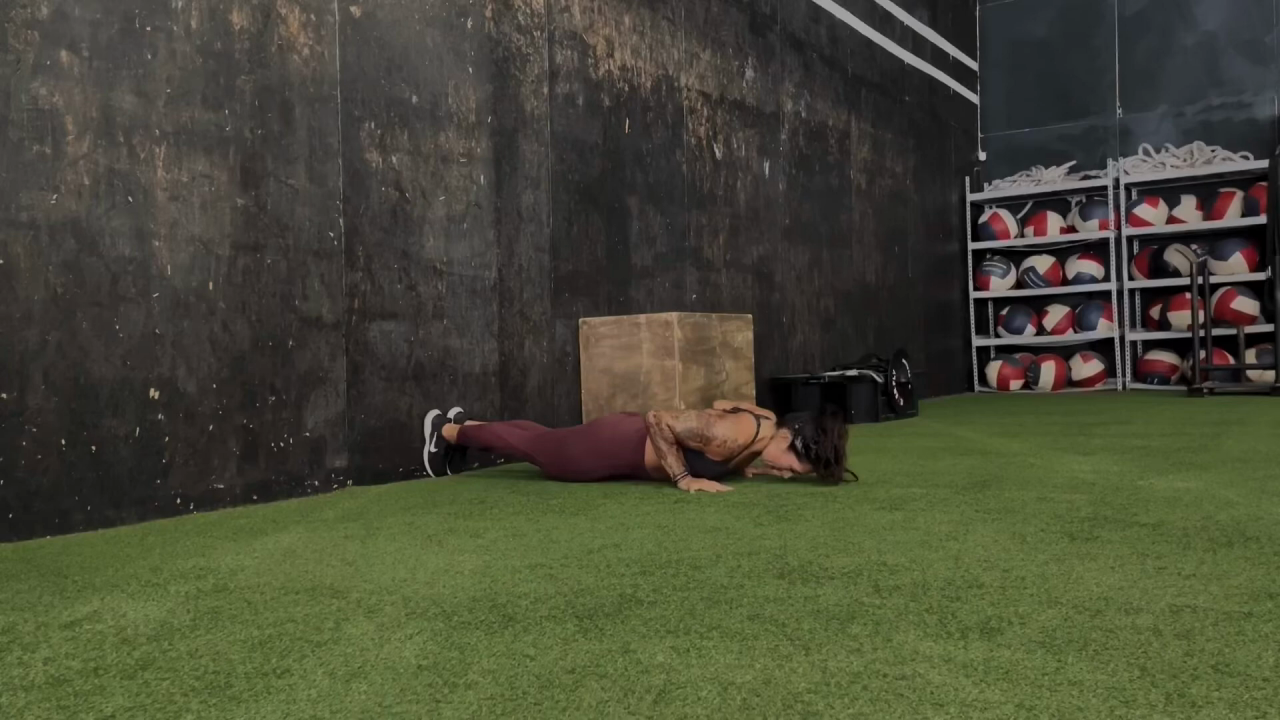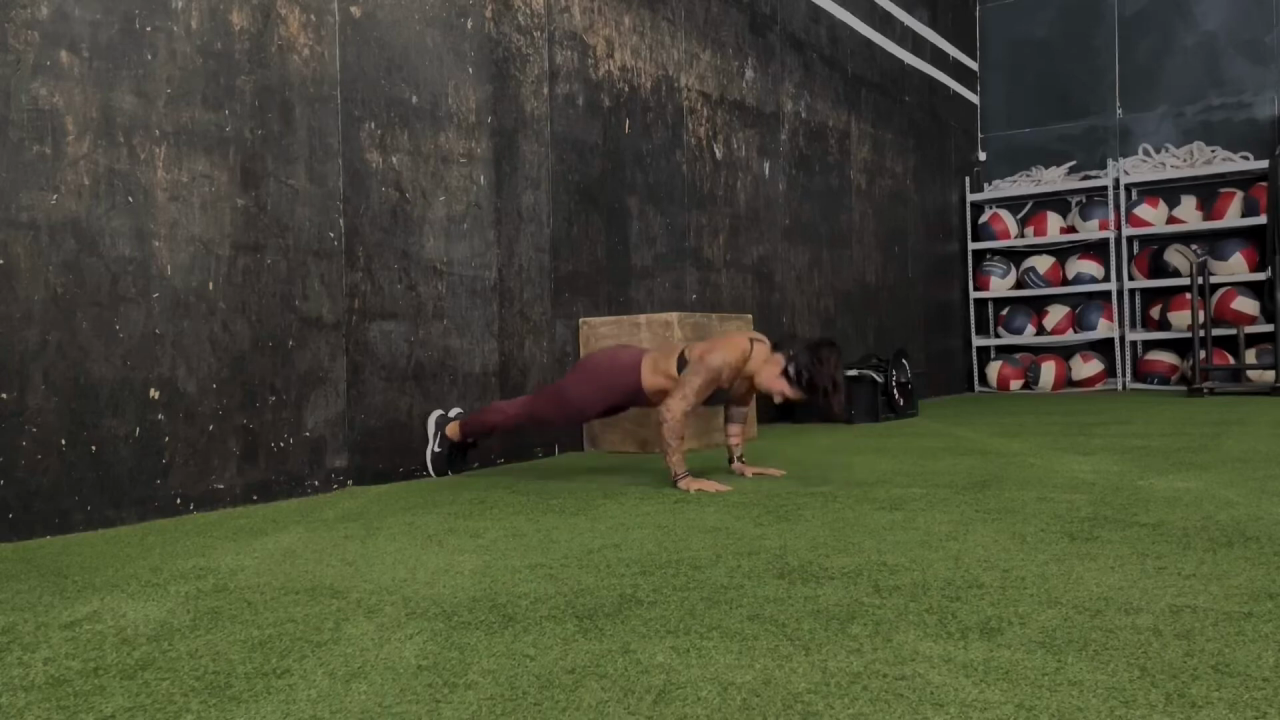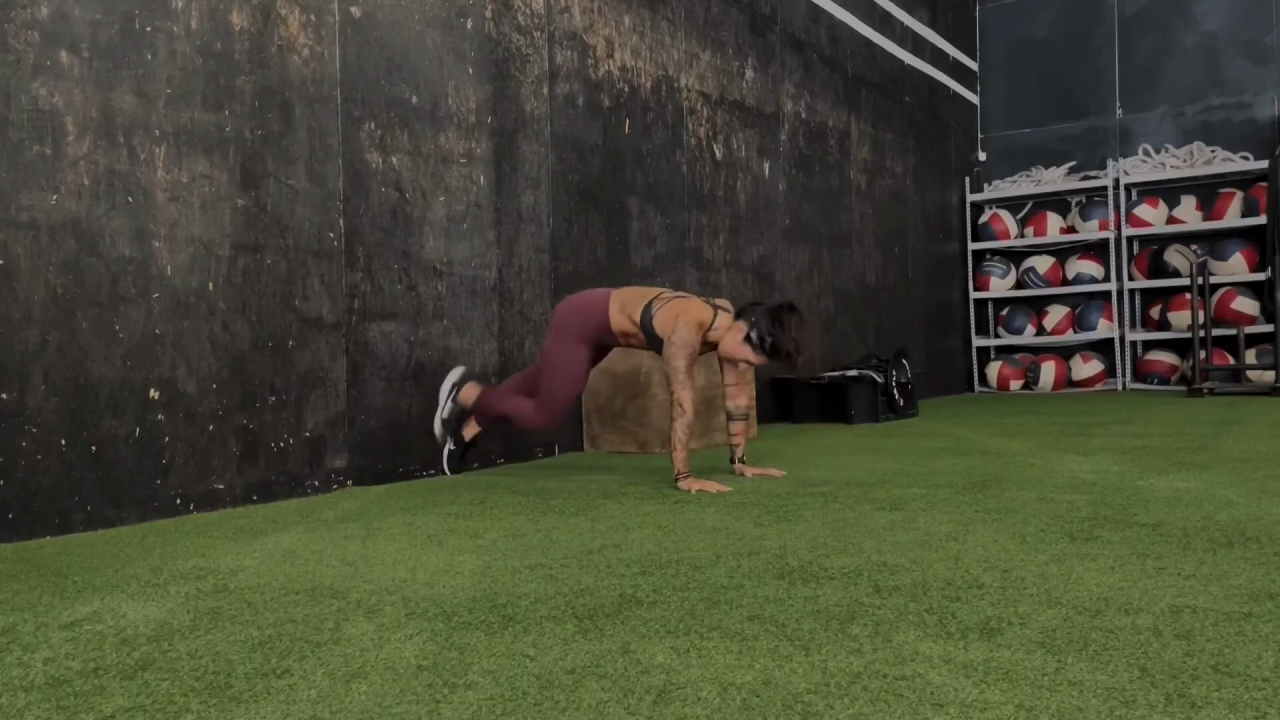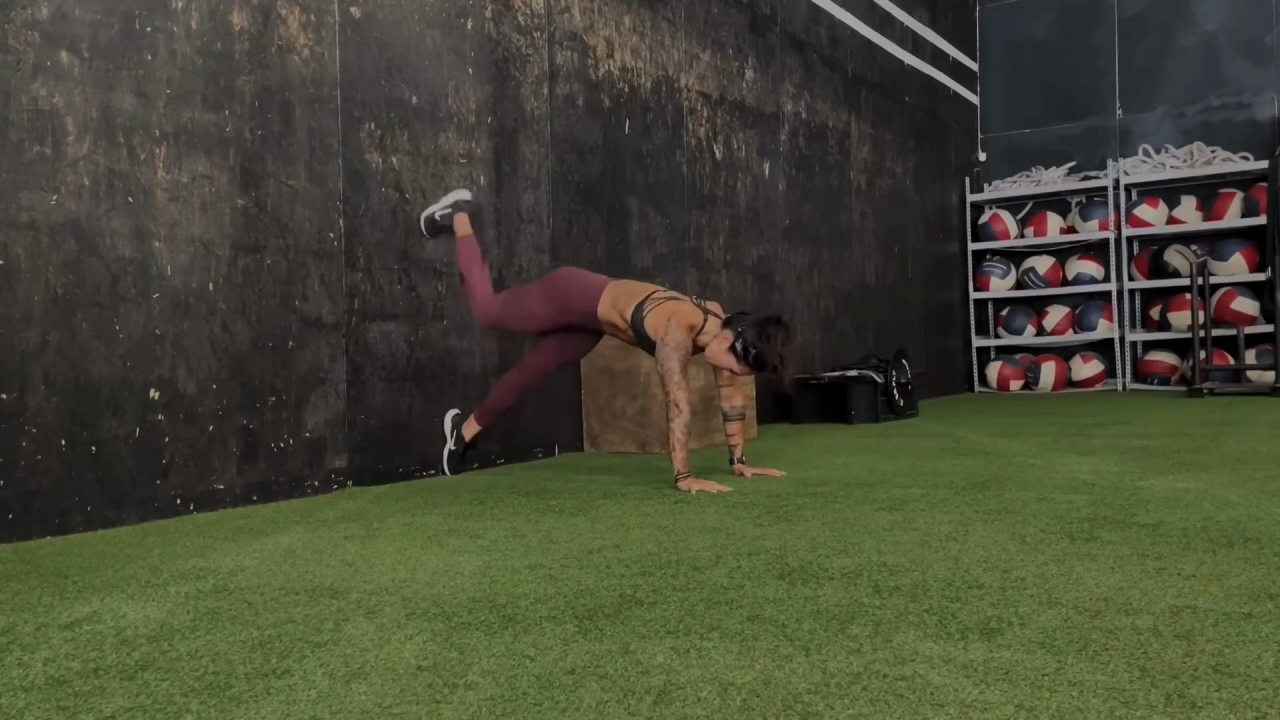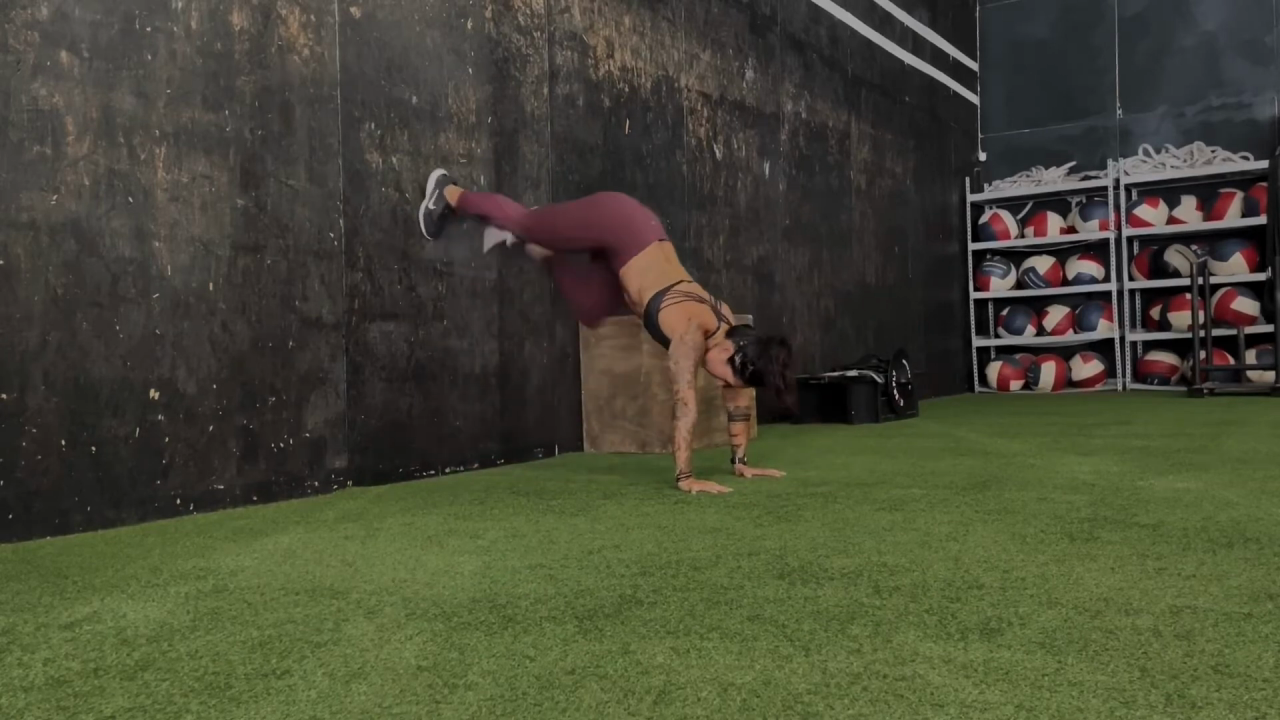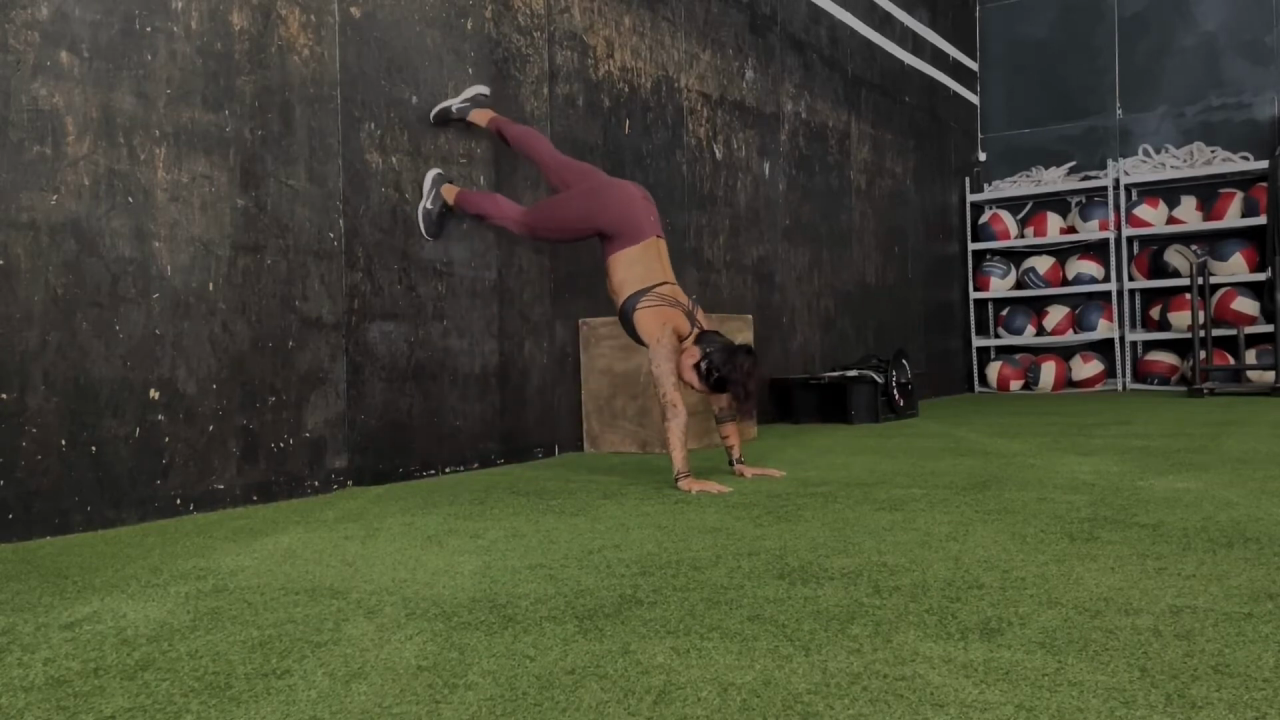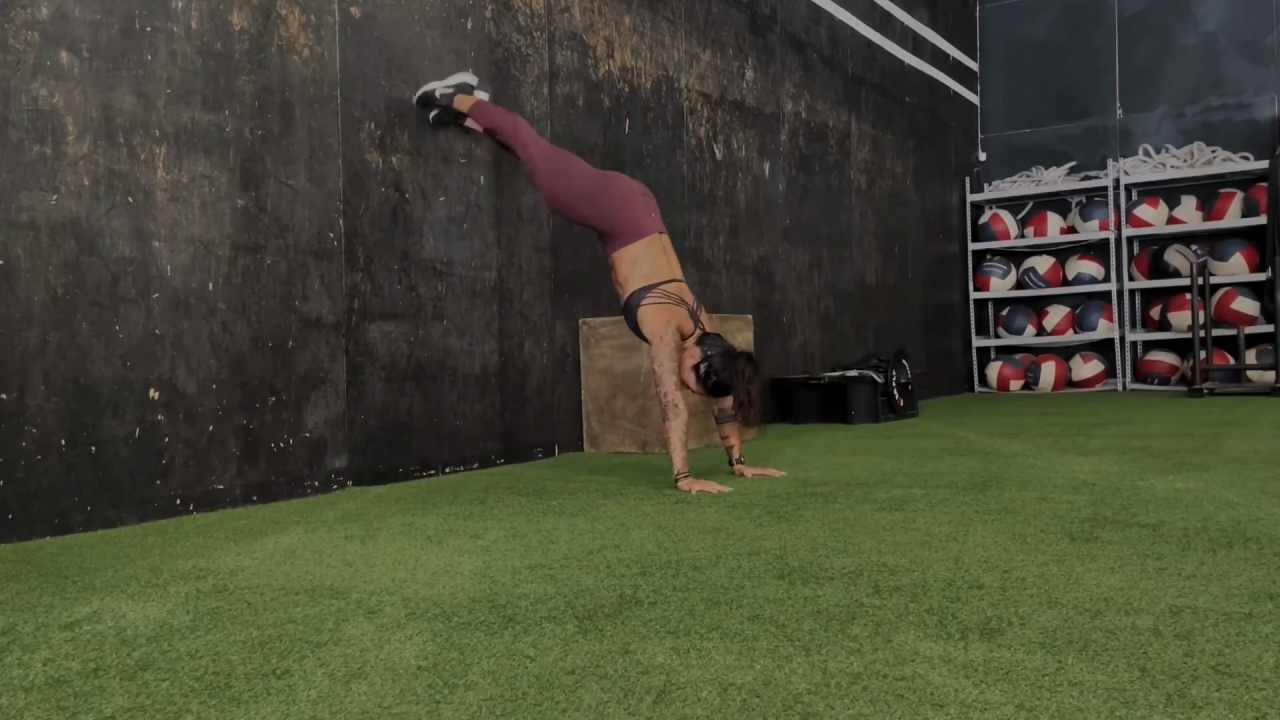
dt=0.5s
person 1, frame 1
left shoulder: (765, 424)
right shoulder: (736, 434)
left elbow: (717, 407)
right elbow: (659, 418)
left wrist: (740, 465)
right wrist: (683, 478)
left hip: (638, 437)
right hip: (621, 448)
left knee: (542, 437)
right knee: (529, 445)
left ankle: (463, 423)
right ankle: (446, 429)
person 1, frame 2
left shoulder: (761, 357)
right shoulder: (729, 358)
left elbow: (737, 403)
right elbow: (672, 410)
left wrist: (738, 459)
right wrist: (682, 477)
left hip: (636, 373)
right hip: (612, 376)
left knee: (535, 408)
right knee: (527, 412)
left ankle: (462, 429)
right ankle: (450, 428)
person 1, frame 3
left shoulder: (733, 325)
right shoulder: (689, 327)
left elbow: (738, 395)
right elbow: (682, 403)
left wrist: (739, 461)
right wrist: (684, 476)
left hip: (604, 327)
right hip: (581, 319)
left knee: (536, 384)
right knee: (543, 417)
left ankle: (464, 428)
right ankle: (465, 393)
person 1, frame 4
left shoulder: (724, 329)
right shoulder: (680, 331)
left elbow: (731, 398)
right elbow: (678, 405)
left wrist: (739, 461)
right wrist: (684, 477)
left hip: (594, 318)
right hip: (574, 297)
left knee: (528, 374)
right knee: (486, 309)
left ankle: (465, 432)
right ankle: (459, 216)
person 1, frame 5
left shoulder: (728, 326)
right shoulder: (692, 333)
left elbow: (737, 400)
right elbow: (685, 405)
left wrist: (740, 461)
right wrist: (686, 478)
left hip: (634, 230)
right hip: (614, 219)
left knee: (590, 312)
right knee: (525, 224)
left ankle: (533, 246)
right ankle: (449, 193)
person 1, frame 6
left shoulder: (705, 333)
right shoulder: (665, 333)
left elbow: (722, 401)
right elbow: (673, 406)
left wrist: (738, 461)
right wrist: (684, 477)
left hip: (635, 206)
right hip: (613, 209)
left knee: (554, 161)
right knee: (521, 220)
left ankle: (478, 111)
right ankle: (444, 193)
person 1, frame 7
left shoulder: (705, 334)
right shoulder: (668, 330)
left elbow: (723, 400)
right elbow: (672, 404)
left wrist: (738, 461)
right wrist: (684, 476)
left hip: (633, 206)
right hip: (618, 209)
left knee: (550, 158)
right knee: (540, 157)
left ankle: (477, 110)
right ankle: (459, 98)
